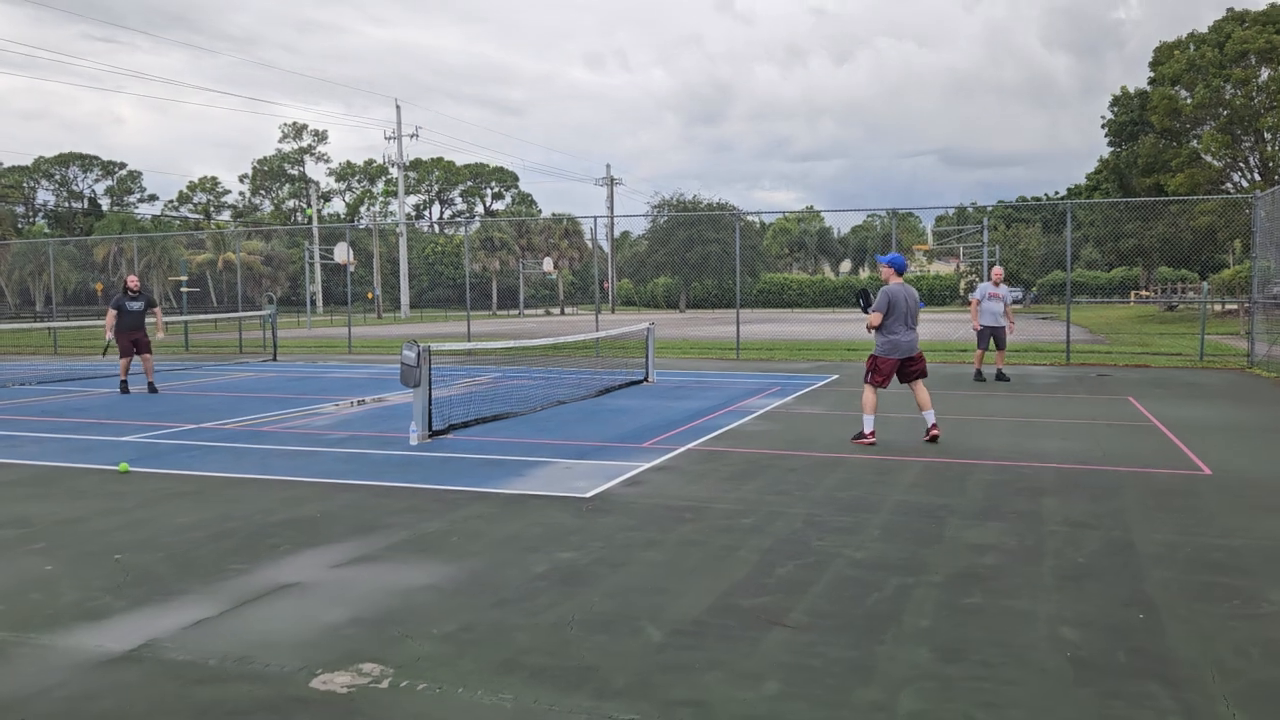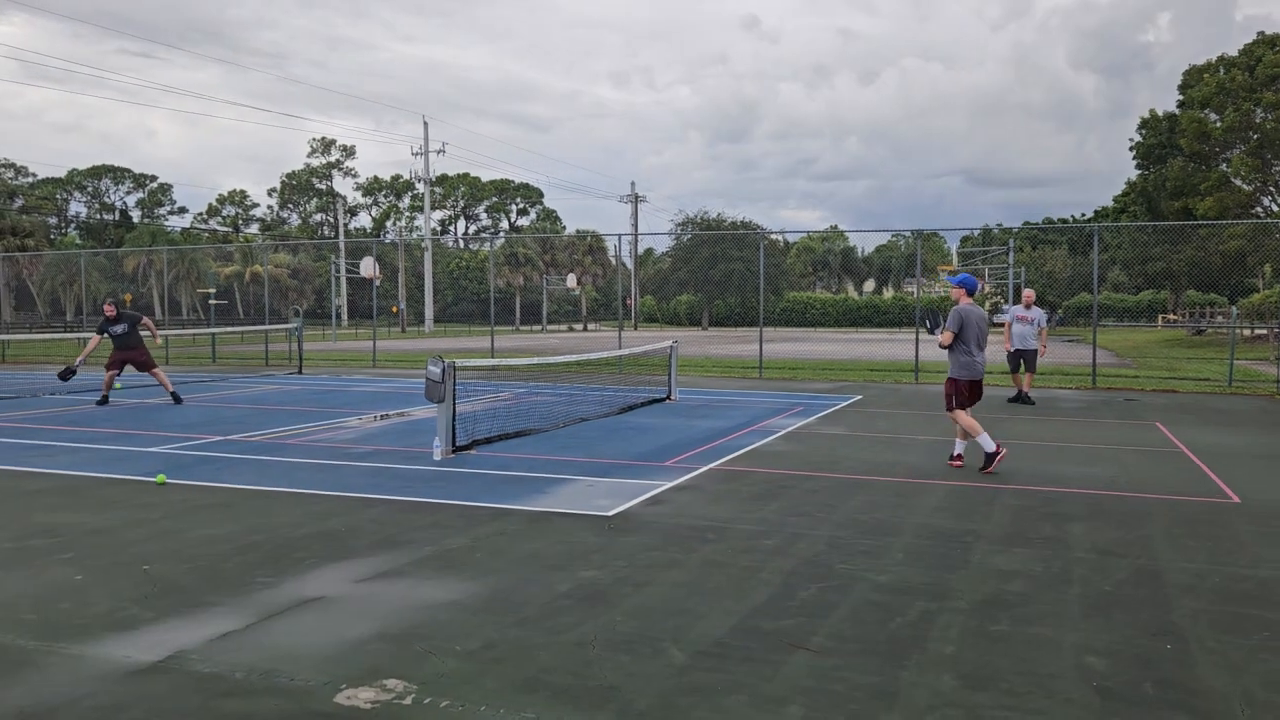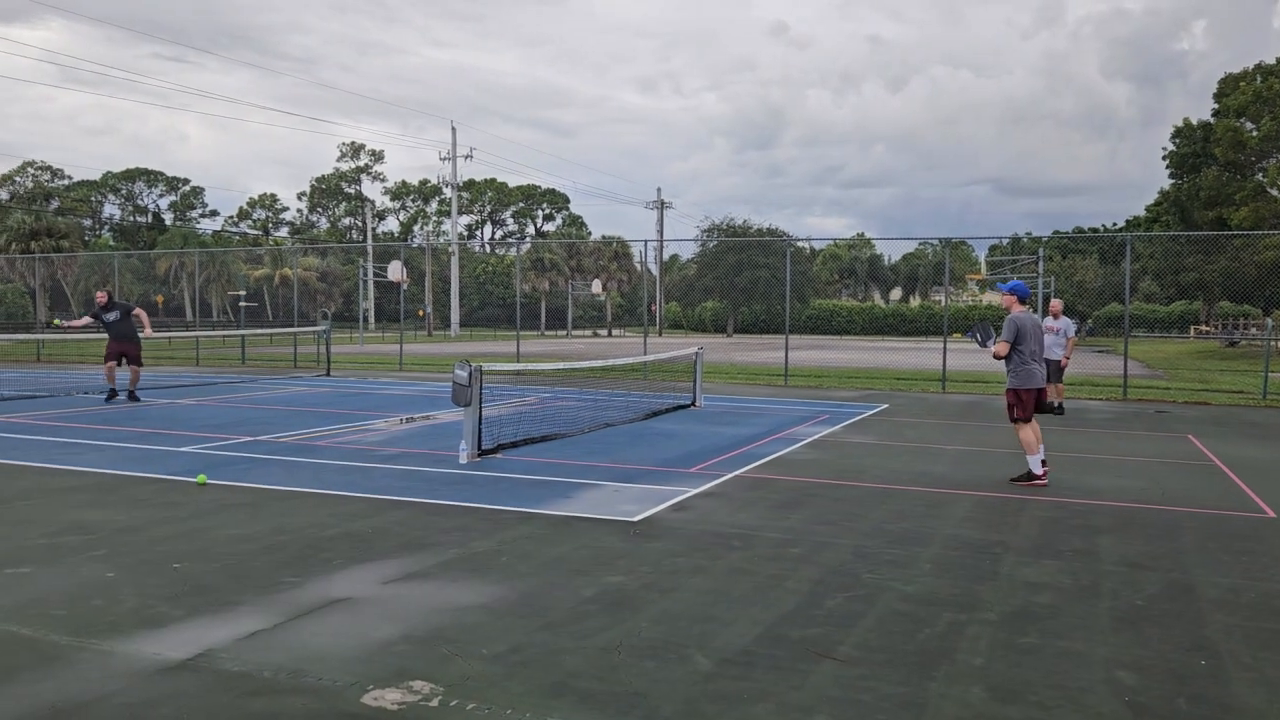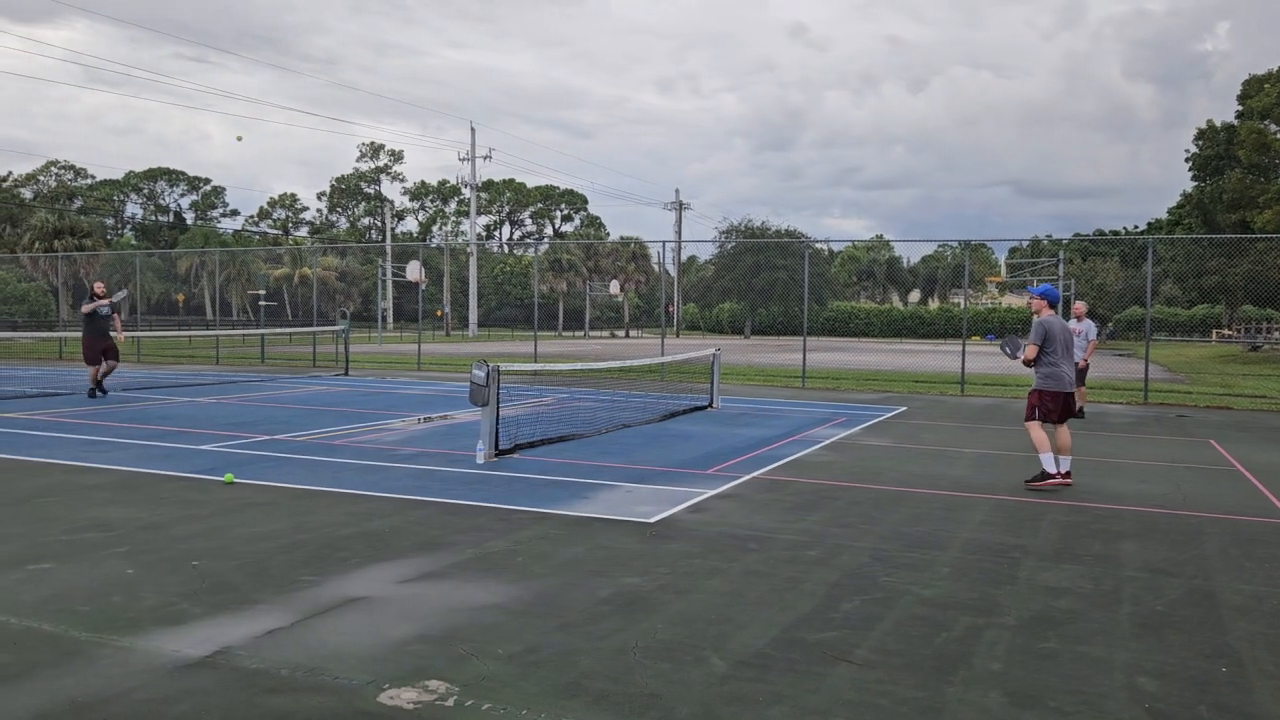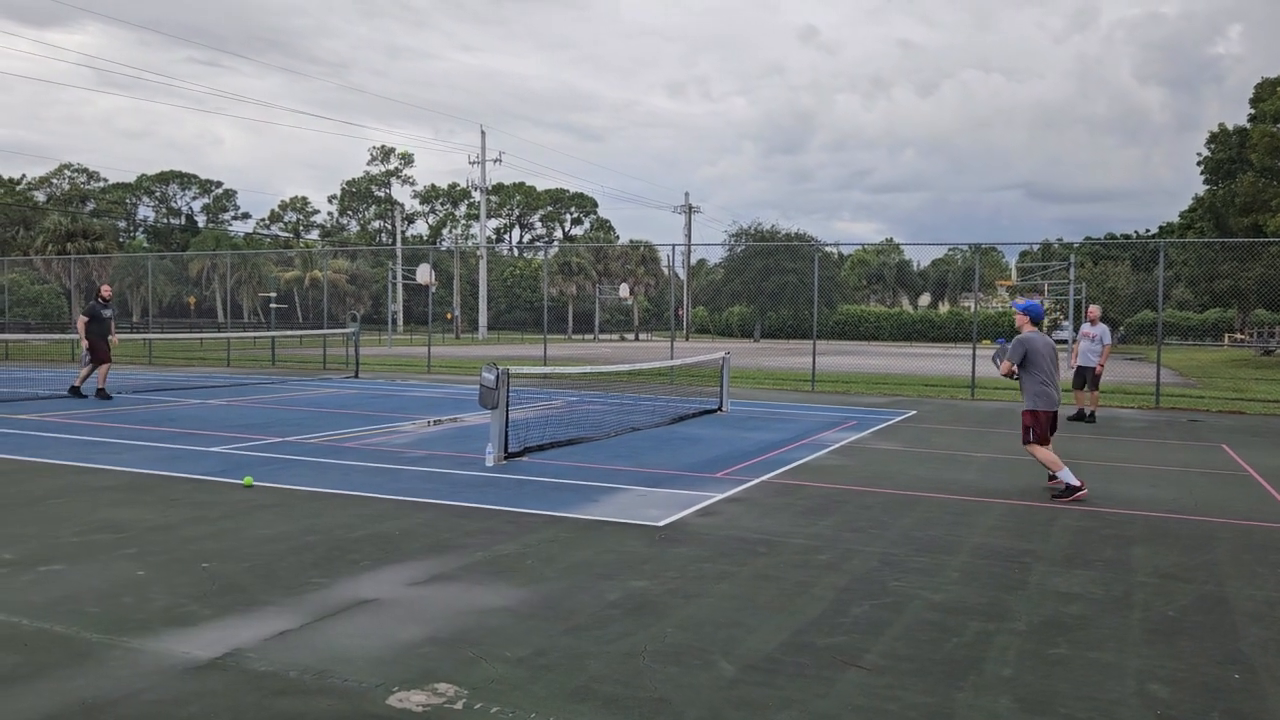
dt=0.5s
person 1, frame 1
left shoulder: (887, 291)
right shoulder: (913, 292)
left elbow: (875, 322)
left wrist: (868, 324)
left hip: (887, 349)
right hip: (910, 347)
left knee: (870, 387)
right knee: (917, 385)
left ankle: (868, 432)
right ankle: (932, 426)
person 1, frame 2
left shoulder: (958, 311)
right shoulder: (982, 313)
left elbow: (945, 341)
left wrist: (940, 340)
left hip: (961, 371)
right hip: (976, 369)
left knee: (956, 413)
right knee: (962, 410)
left ankle: (992, 449)
right ankle: (958, 454)
person 1, frame 3
left shoulder: (1013, 319)
right shoulder: (1034, 320)
left elbow: (1002, 351)
left wrist: (994, 350)
right wrist: (1000, 349)
left hip: (1021, 380)
right hip: (1037, 378)
left knee: (1021, 424)
right knee: (1029, 420)
left ankle: (1037, 473)
right ankle: (1040, 461)
person 1, frame 4
left shoulder: (1041, 323)
right shoulder: (1063, 324)
left elbow: (1030, 355)
left wrist: (1024, 360)
right wrist: (1036, 361)
left hip: (1048, 383)
right hip: (1066, 382)
left knee: (1033, 424)
right knee: (1061, 425)
left ankle: (1050, 471)
right ankle: (1064, 471)
person 1, frame 5
left shoulder: (1022, 340)
right shoulder: (1048, 341)
left elbow: (1004, 370)
left wrist: (1012, 371)
left hip: (1037, 401)
right hip: (1052, 398)
left knee: (1034, 446)
right knee: (1042, 440)
left ankle: (1075, 485)
right ankle: (1057, 474)
